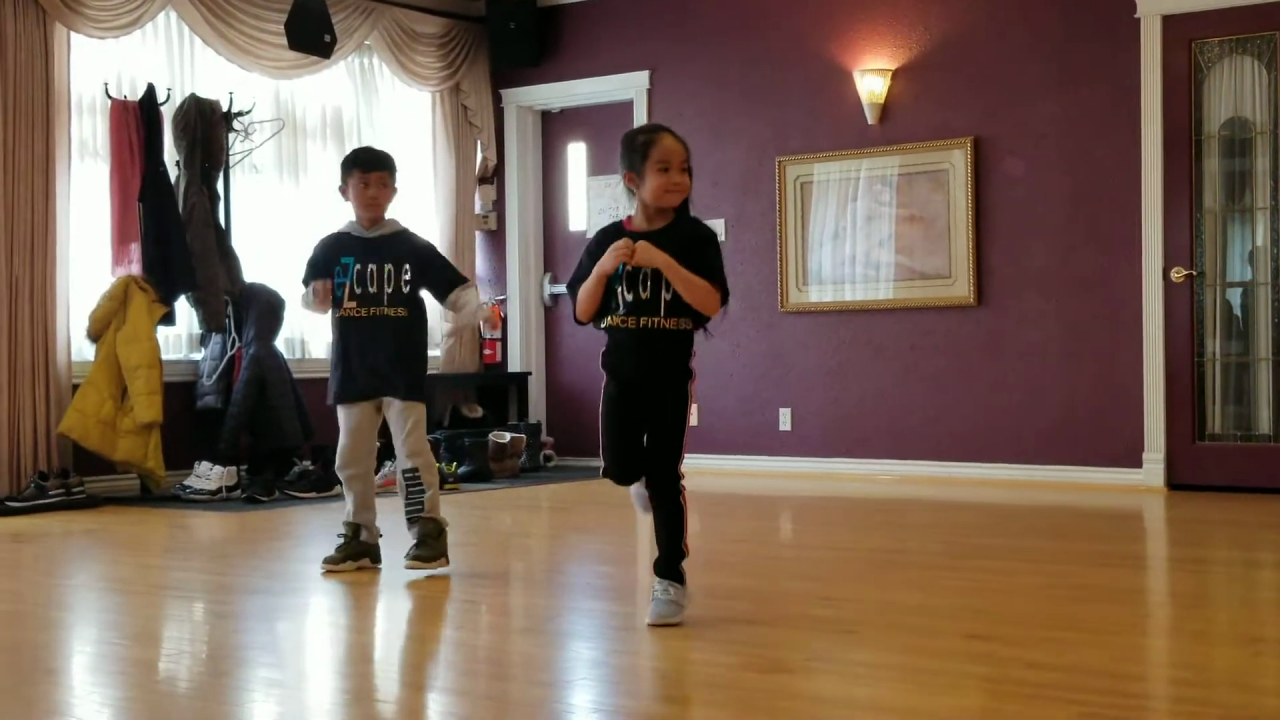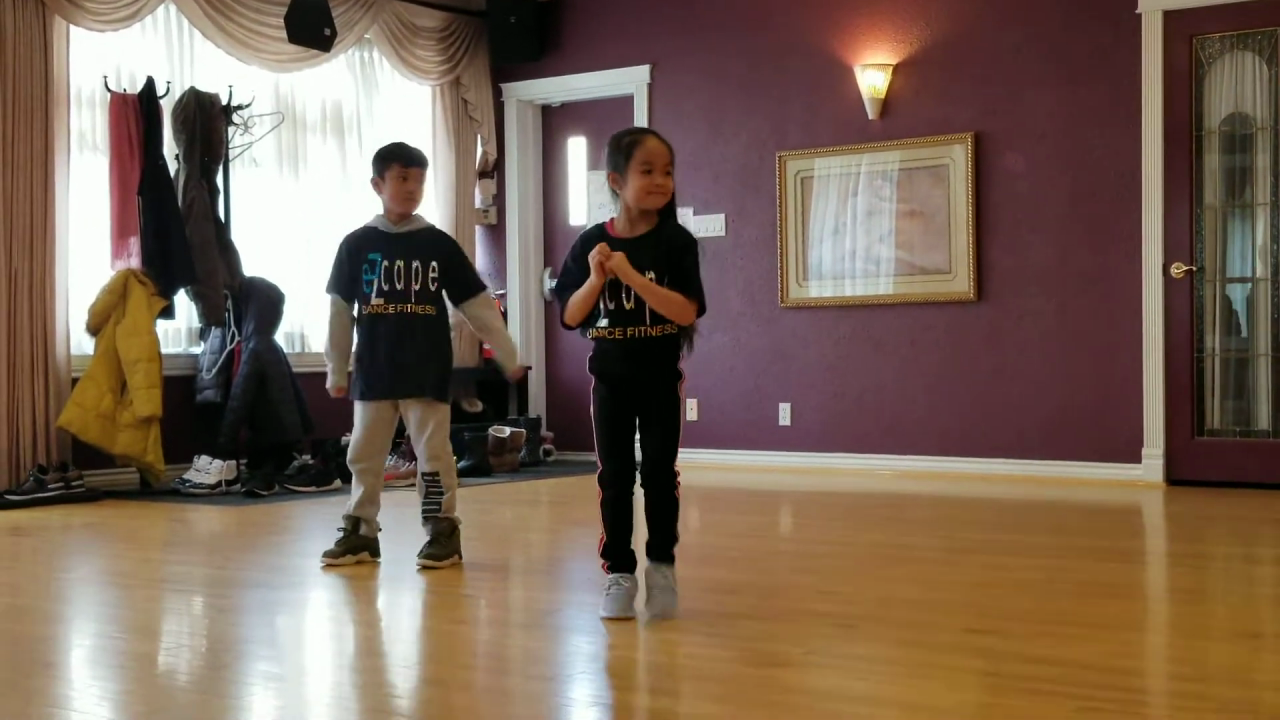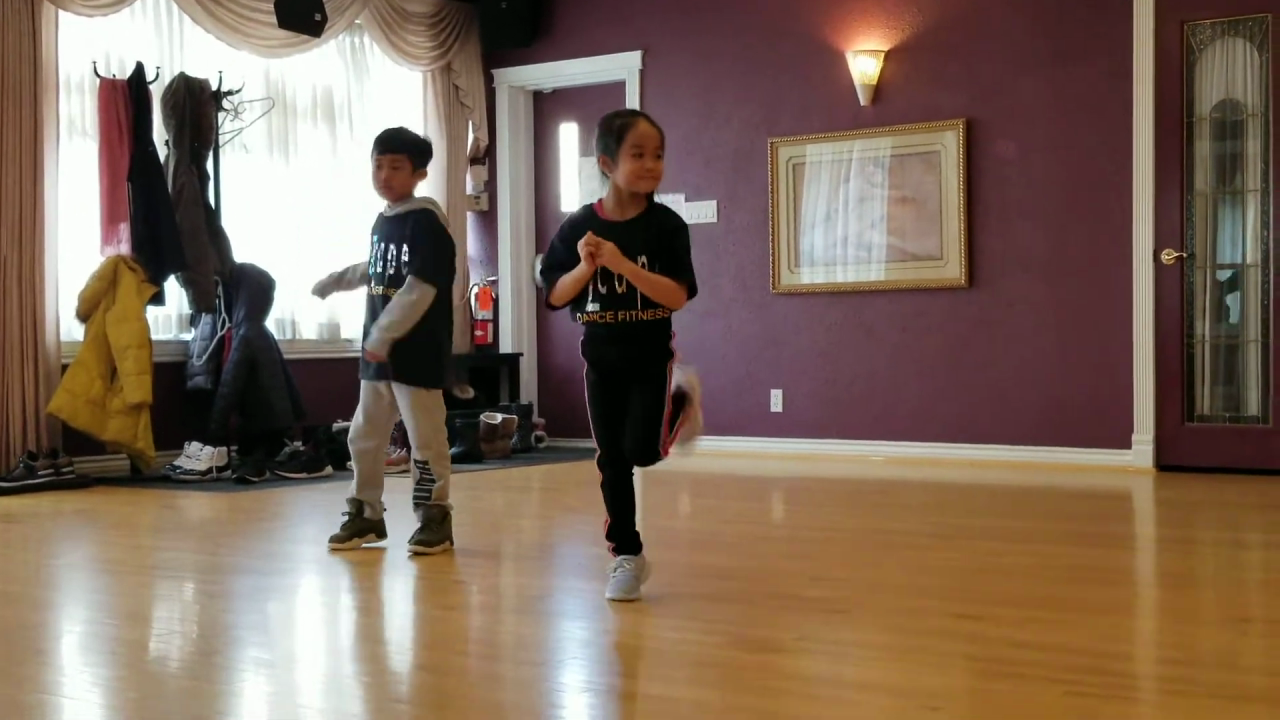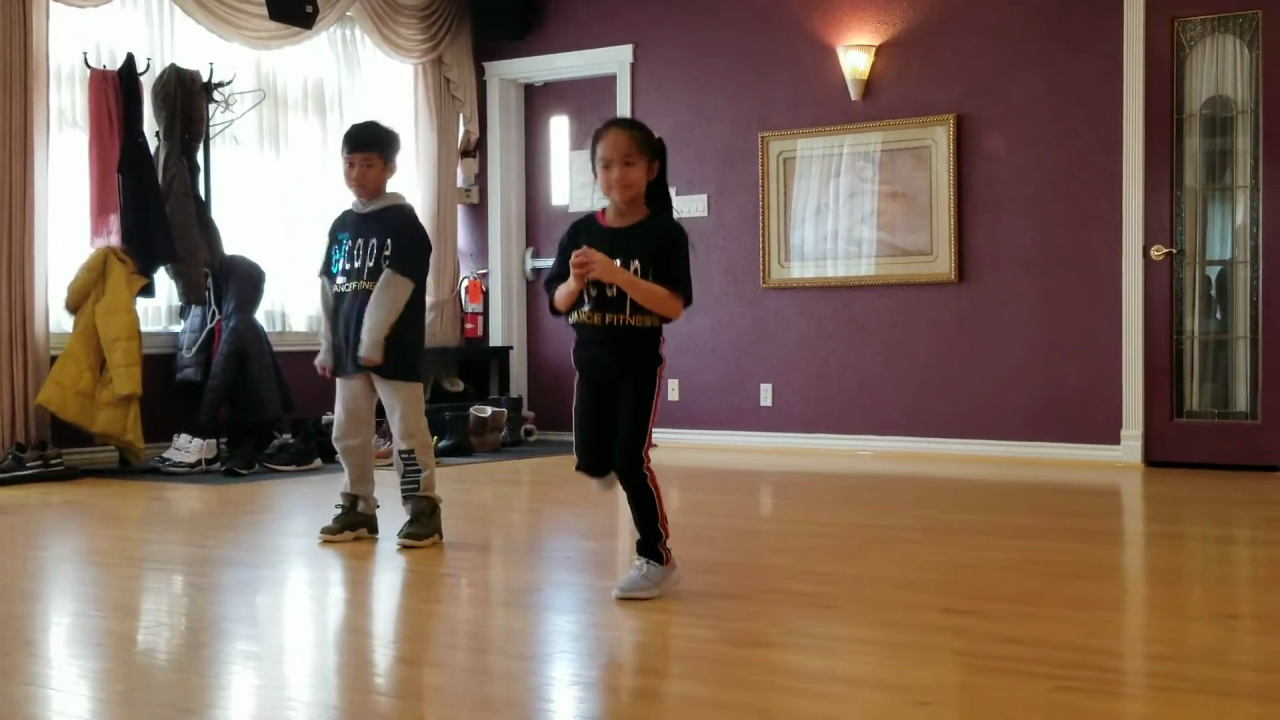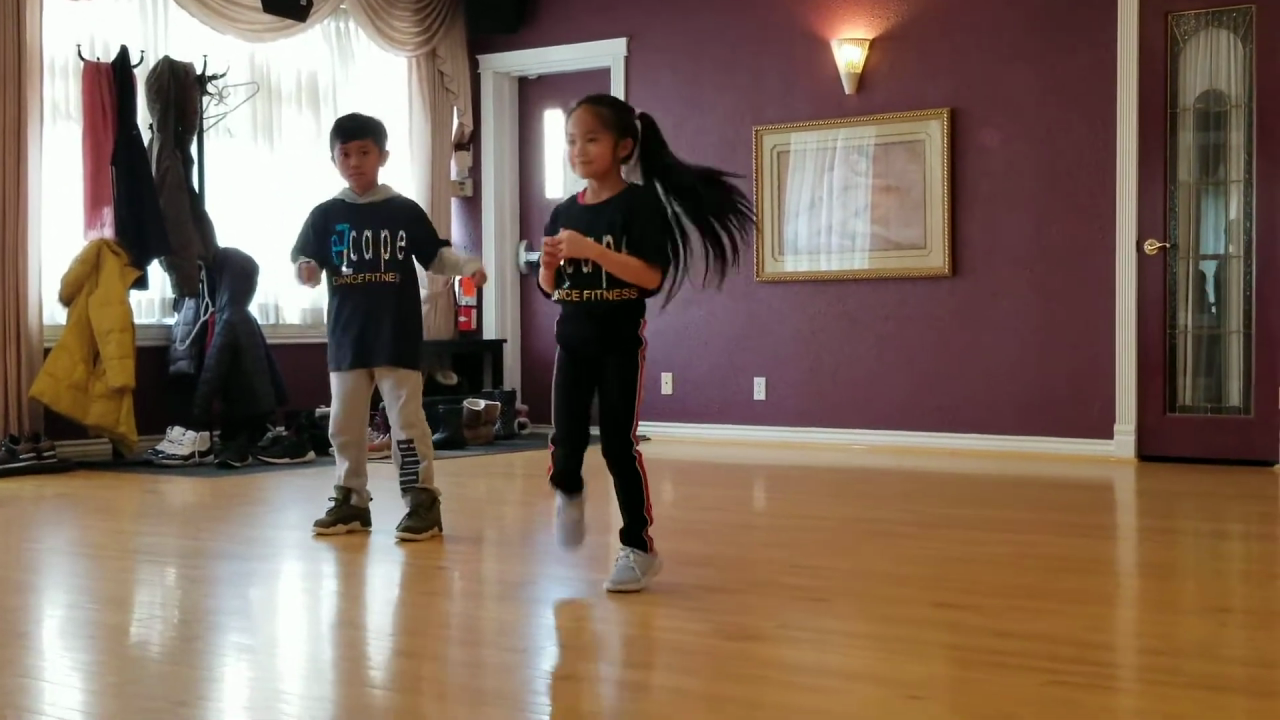
dt=0.3s
person 1, frame 1
left shoulder: (695, 236)
right shoulder: (607, 240)
left elbow: (712, 304)
right elbow: (582, 311)
left wrist: (664, 261)
right wrist: (603, 267)
left hip: (671, 372)
right hip: (621, 371)
left knee: (665, 473)
right knee: (618, 466)
left ankle: (671, 578)
right ankle: (643, 475)
person 1, frame 2
left shoulder: (677, 242)
right shoulder: (592, 243)
left elbow: (687, 313)
right elbow: (570, 316)
left wrist: (631, 276)
right wrist: (597, 280)
left hip: (660, 375)
right hip: (609, 376)
left knee: (659, 473)
right knee: (614, 476)
left ankle: (662, 565)
right ankle: (619, 573)
person 1, frame 3
left shoulder: (666, 225)
right shoulder: (579, 226)
left elbow: (678, 297)
right elbow: (555, 296)
left wrist: (622, 265)
right wrist: (585, 267)
left hip: (650, 355)
right hip: (601, 358)
left knee: (641, 450)
right knee: (611, 460)
left ankle: (680, 397)
right ankle: (627, 554)
person 1, frame 4
left shoulder: (664, 233)
right shoulder: (582, 230)
left elbow: (673, 306)
right elbow: (557, 303)
left wrist: (617, 275)
right wrist: (575, 281)
left hip: (639, 360)
right hip: (591, 358)
left knee: (631, 460)
right knee: (590, 461)
left ankle: (657, 557)
right ankle: (610, 463)
person 1, frame 5
left shoulder: (640, 204)
right shoulder: (563, 212)
left elbow: (652, 276)
right elbow: (547, 287)
left wrist: (593, 251)
right wrist: (551, 261)
left hip: (621, 338)
right hip: (573, 337)
left knee: (618, 443)
right knee: (566, 441)
left ankle: (639, 547)
right ankle: (568, 492)
person 2, frame 1
left shoulder: (412, 247)
right shoulder: (331, 247)
left elbow: (455, 288)
right elbow: (309, 296)
left wrist: (474, 308)
right wrist: (317, 296)
left hip: (403, 372)
right hip: (353, 370)
left knee: (412, 452)
right knee: (352, 459)
left ankle: (429, 535)
right ankle: (360, 537)
person 2, frame 2
left shoulder: (441, 244)
right shoulder: (357, 244)
left elbow: (471, 300)
right elbow: (338, 307)
left wrist: (505, 349)
right wrist: (336, 368)
left hip: (427, 370)
right hip: (374, 370)
left knee: (433, 453)
right knee: (365, 453)
left ankle: (442, 534)
right ankle: (359, 529)
person 2, frame 3
left shoulder: (426, 224)
right shoulder: (383, 221)
left elbow: (420, 290)
left wrist: (383, 336)
right wrist: (335, 281)
left hip: (419, 353)
right hip: (378, 353)
left knee: (426, 436)
right knee: (365, 435)
left ankle: (435, 517)
right ankle: (366, 514)
person 2, frame 4
left shoulder: (403, 222)
right shoulder: (341, 224)
left elbow: (396, 286)
right elbow: (329, 287)
left wrist: (374, 339)
right wrist: (326, 345)
left hip: (393, 350)
right hip: (349, 349)
left knee: (408, 431)
right knee: (348, 433)
left ankle: (423, 511)
right ankle: (358, 507)
person 2, frame 5
left shoulder: (406, 212)
right shoulder: (326, 215)
left elbow: (437, 255)
right elbow: (307, 263)
left wrist: (468, 265)
right wrist: (306, 270)
left hip: (398, 338)
right hip: (347, 338)
left knee: (407, 421)
right knee: (344, 425)
left ankle: (423, 503)
right ankle: (352, 501)
